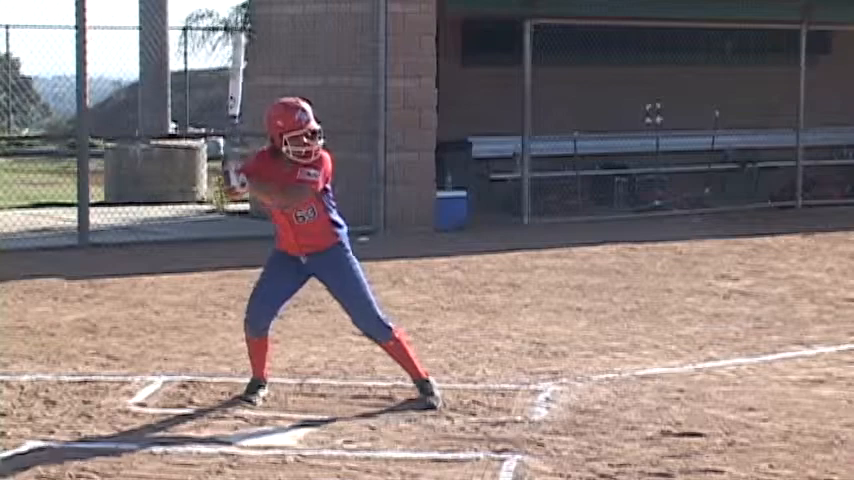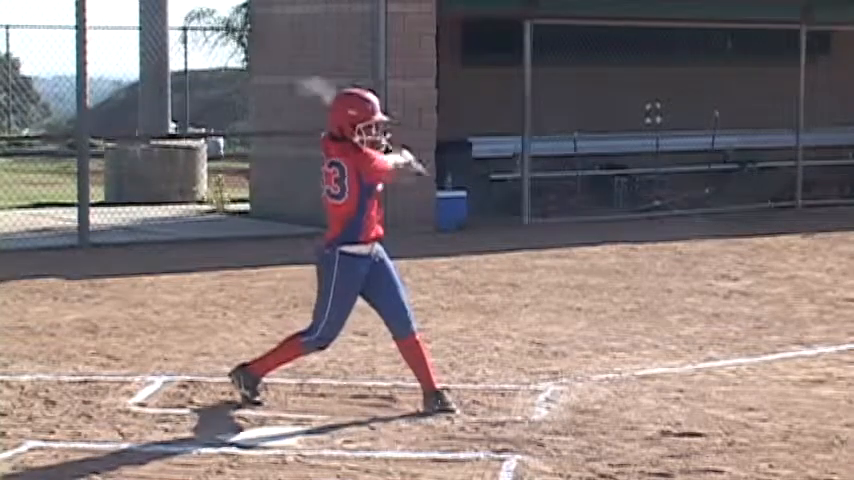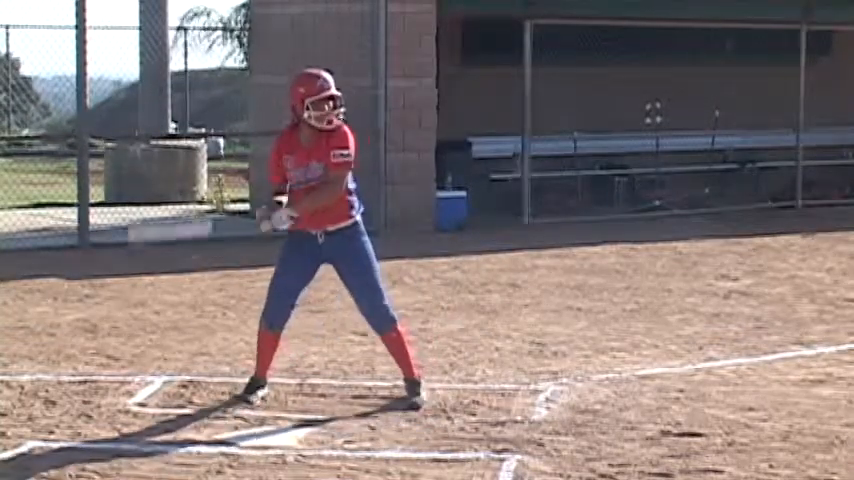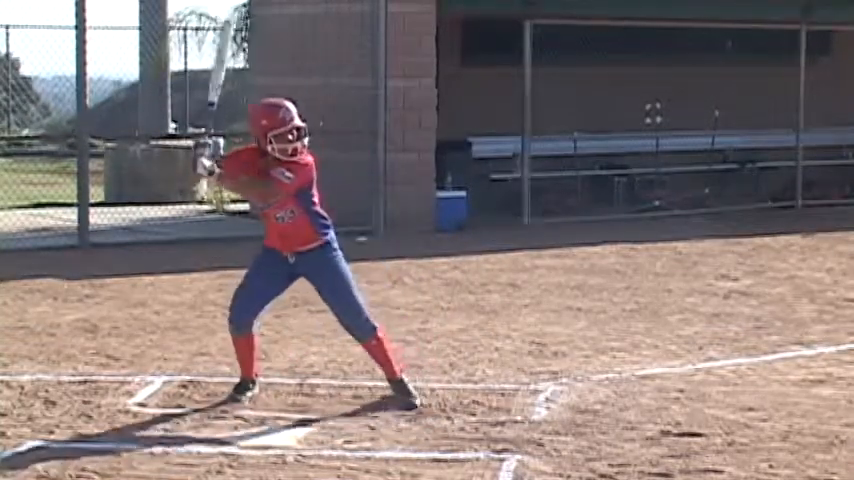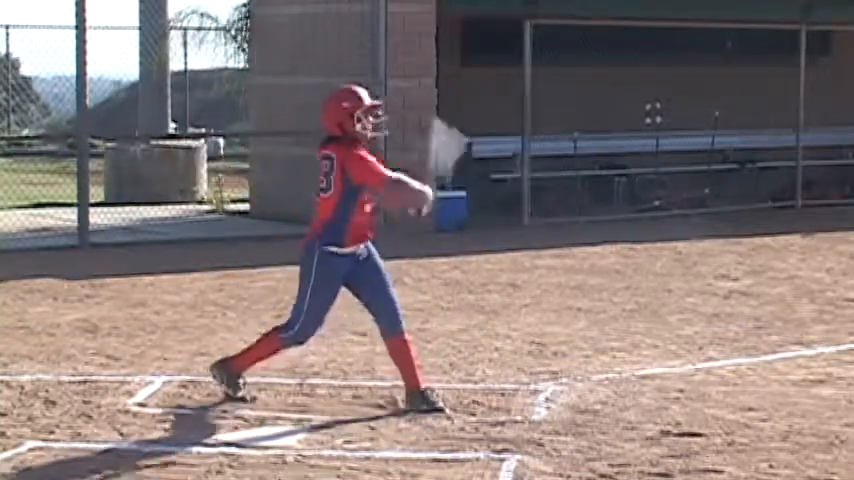
dt=1s
person 1, frame 1
left shoulder: (320, 161)
right shoulder: (264, 161)
left elbow: (291, 198)
right elbow: (233, 189)
left wrist: (251, 185)
right wrist: (233, 179)
left hip: (331, 250)
right hip: (288, 254)
left knee: (371, 320)
right knee: (256, 316)
left ankle: (421, 380)
right ankle: (259, 380)
person 1, frame 2
left shoulder: (334, 146)
right shoulder: (359, 158)
right elbow: (393, 165)
left wrist: (397, 157)
right wrist: (405, 157)
left hip: (369, 252)
right hip: (344, 257)
left knee: (403, 322)
right knee: (320, 335)
left ankle: (432, 392)
right ankle: (249, 373)
person 1, frame 3
left shoulder: (341, 135)
right shoulder: (285, 143)
left elbow: (334, 189)
right elbow: (279, 187)
left wrist: (290, 209)
right wrist: (274, 206)
left hip: (345, 232)
right hip: (303, 236)
left knee: (377, 308)
right knee: (275, 307)
left ankle: (412, 380)
right ankle: (259, 379)
person 1, frame 4
left shoulder: (303, 164)
right shoulder: (250, 158)
left elbow: (261, 193)
right elbow: (214, 167)
left wrist: (215, 174)
right wrist: (204, 157)
left hip: (319, 250)
right hip: (278, 252)
left knee: (356, 319)
right knee: (240, 313)
left ankle: (396, 378)
right ankle: (249, 379)
person 1, frame 5
left shoulder: (336, 150)
right shoulder: (353, 157)
left elbow: (378, 185)
right elbow: (392, 185)
left wrist: (410, 194)
right wrist: (422, 191)
left hip: (360, 249)
right hip: (328, 253)
left knee: (391, 316)
right knee: (300, 329)
left ankle: (415, 391)
right ankle: (230, 369)
